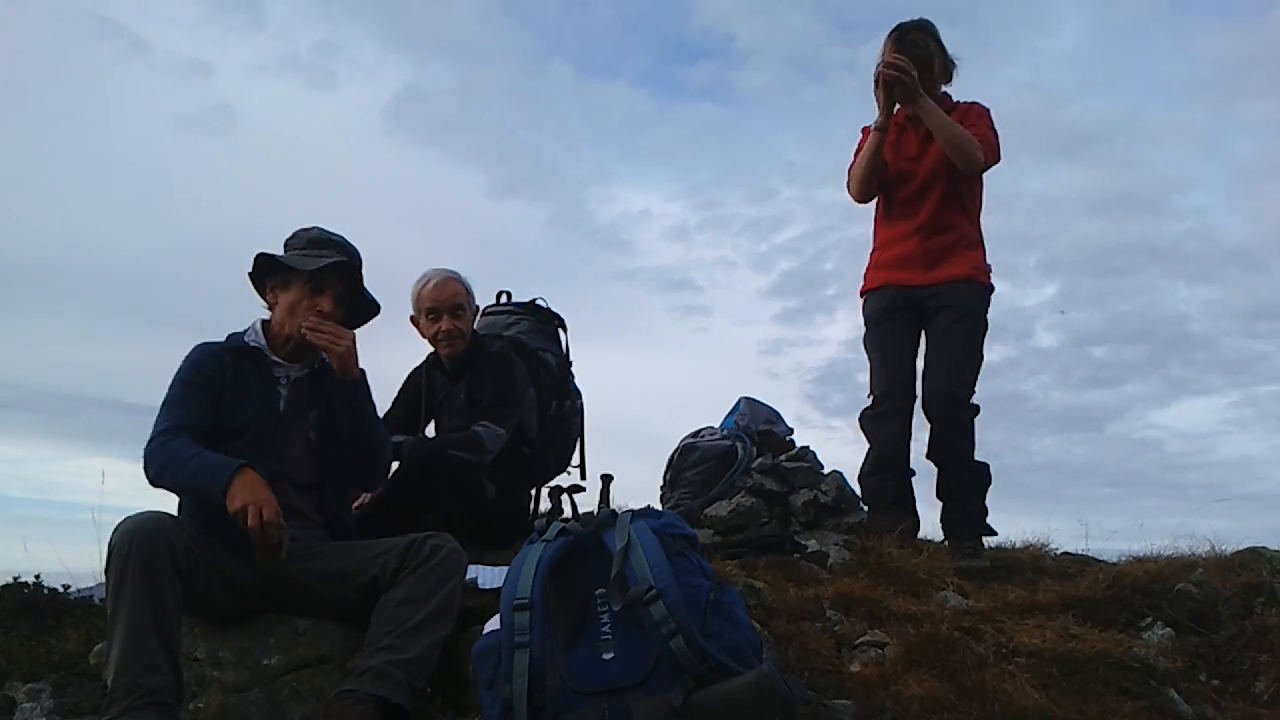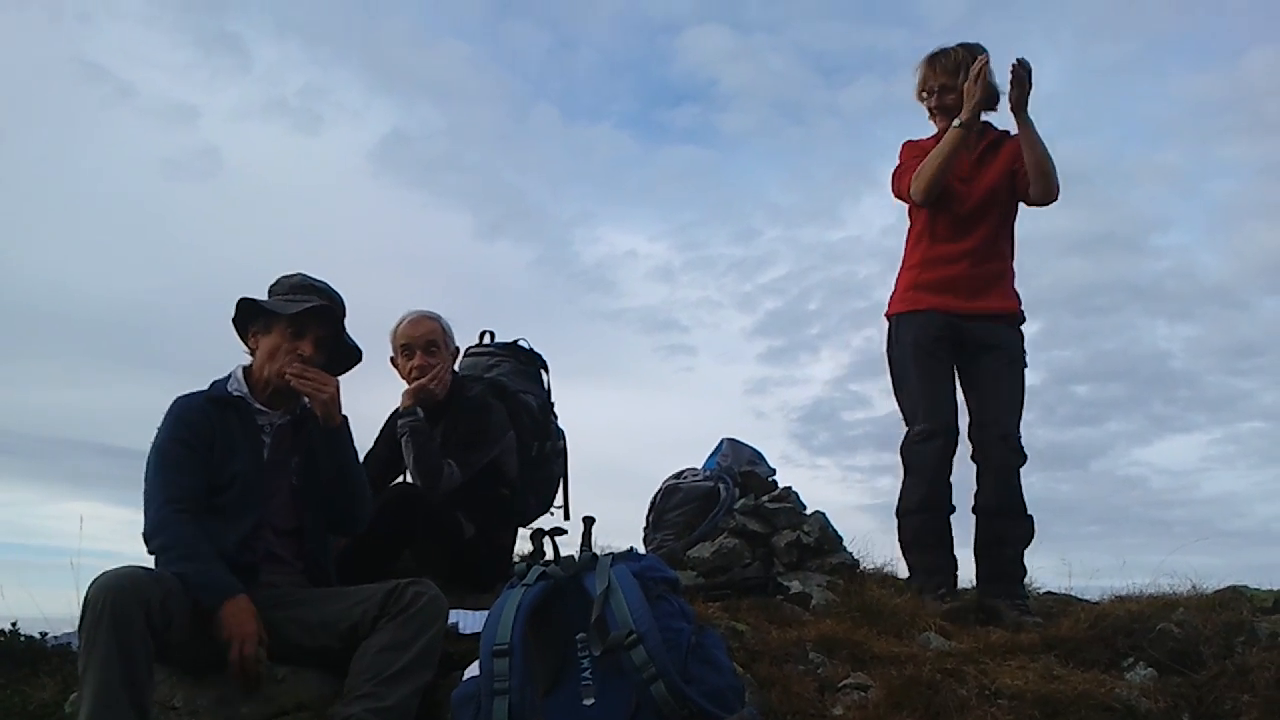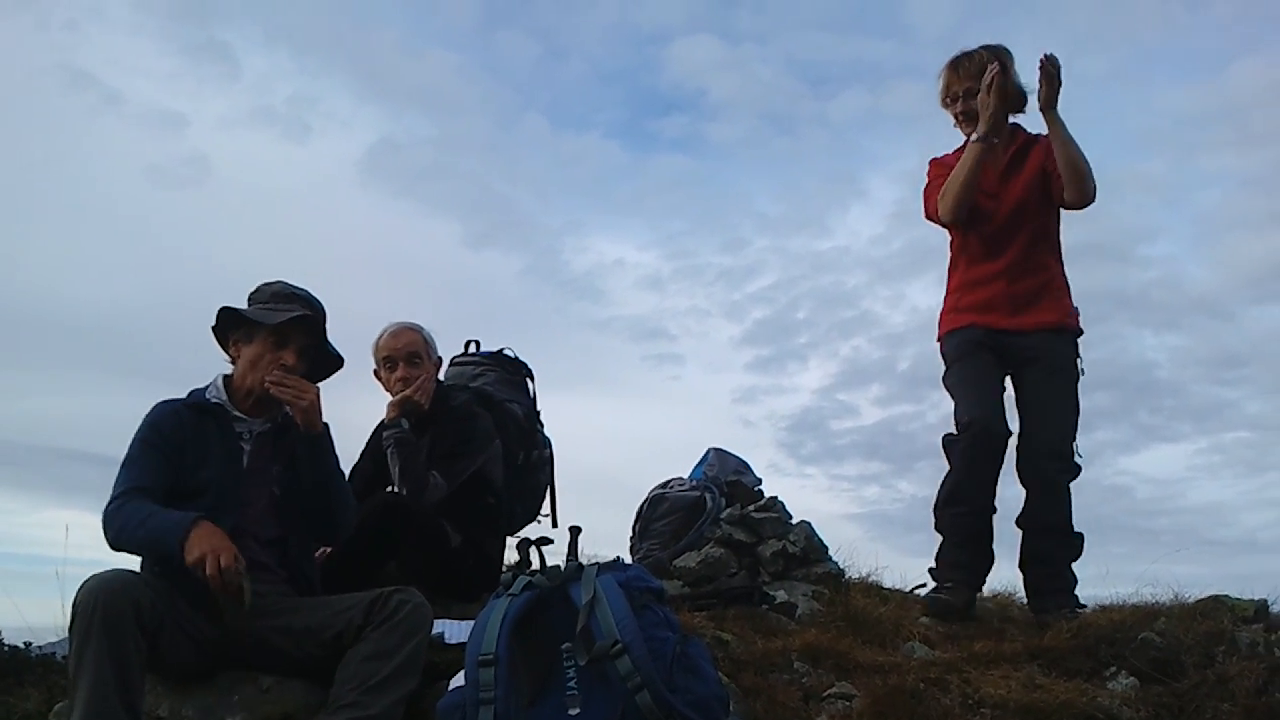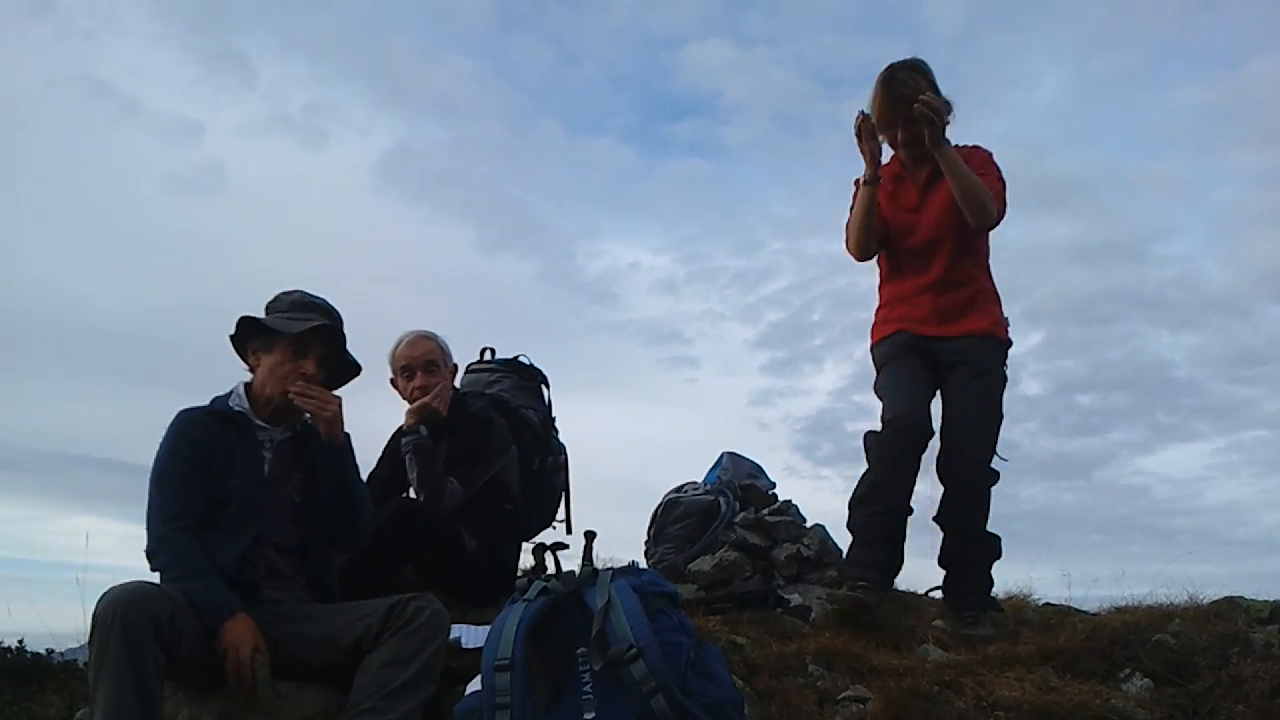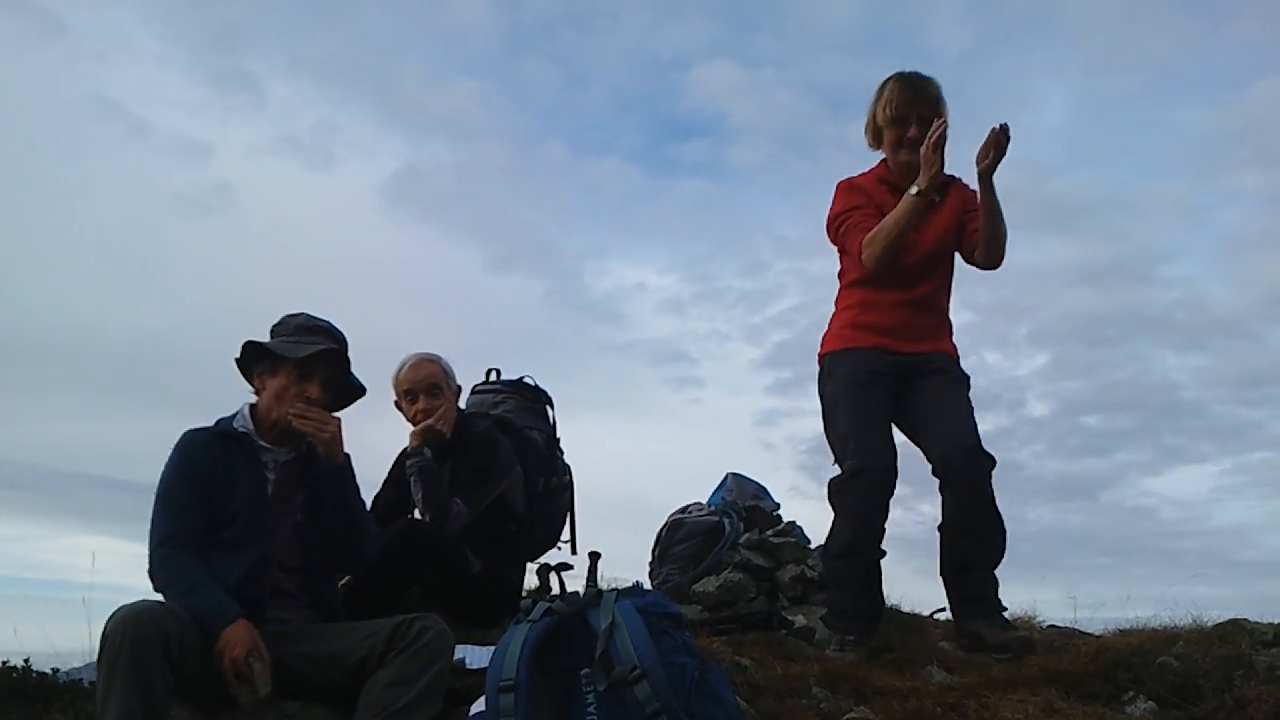
dt=1s
person 1, frame 1
left shoulder: (969, 117)
right shoulder: (877, 132)
left elbow: (973, 160)
right elbow: (859, 190)
left wrist: (921, 99)
right wrist: (884, 116)
left hip: (957, 282)
right hip: (889, 285)
left knee: (948, 399)
right knee: (889, 401)
left ankle: (964, 530)
right ankle: (889, 527)
person 1, frame 2
left shoulder: (1010, 150)
right shoulder: (918, 152)
left elbow: (1045, 192)
right elbow: (921, 191)
left wrist: (1021, 114)
right wrist: (966, 120)
left hip: (993, 316)
right hip: (920, 313)
left knee: (998, 442)
right knee: (932, 435)
left ankle: (1002, 582)
right ankle: (930, 576)
person 1, frame 3
left shoulder: (1042, 152)
right shoulder: (946, 167)
left elbow: (1080, 194)
right elbow: (951, 211)
left wrist: (1051, 113)
right wrist: (984, 131)
left hip: (1044, 327)
right hip: (971, 327)
left knee: (1047, 455)
right knee: (979, 430)
left ankle: (1052, 593)
right ankle: (958, 577)
person 1, frame 4
left shoulder: (972, 162)
right shoulder: (876, 184)
left elbow: (987, 217)
right elbow: (860, 249)
left wrist: (940, 148)
right wrist: (872, 170)
left hip: (974, 336)
right hip: (902, 335)
left knee: (967, 461)
right knee: (903, 427)
left ankle: (968, 599)
right ankle: (868, 571)
person 1, frame 5
left shoulder: (957, 196)
right shoulder: (854, 192)
left elbow: (989, 255)
right elbow: (873, 255)
left wrist: (985, 180)
right wrist: (921, 184)
left hip: (930, 357)
right hip: (856, 353)
left knee: (965, 460)
right knee: (867, 476)
left ankle: (977, 611)
right ankle: (852, 621)
person 2, frame 1
left shoulder: (336, 382)
right shoulder: (213, 363)
left elbow: (369, 475)
right elbow: (163, 453)
left wrist: (350, 377)
right wrist: (233, 475)
left hip: (314, 559)
right hip: (221, 552)
left knee: (439, 553)
right knee: (144, 534)
person 2, frame 2
left shoulder: (319, 429)
right shoulder: (195, 414)
left elbow: (351, 523)
right elbow: (166, 521)
left wrist: (333, 424)
right wrist: (226, 600)
left hip: (295, 606)
right hip: (203, 601)
left knee: (420, 600)
right knee: (120, 591)
person 2, frame 3
left shoulder: (300, 436)
right shoulder: (175, 420)
left elbow: (336, 532)
right elbow: (122, 515)
left wrist: (314, 433)
right wrist: (190, 530)
left hip: (280, 615)
right hip: (186, 608)
left knee: (405, 608)
right knee: (109, 594)
person 2, frame 4
left shoulder: (319, 444)
right shoulder: (197, 428)
left elbow: (353, 540)
right elbow: (169, 539)
left wrist: (336, 443)
right wrist: (228, 617)
left hip: (298, 622)
right hip: (209, 618)
left knee: (423, 615)
right knee: (128, 605)
person 2, frame 5
left shoulder: (322, 464)
right shoulder: (202, 449)
left elbow: (356, 560)
right elbow: (170, 557)
left wrist: (335, 463)
right wrist: (227, 623)
left hip: (304, 641)
right hip: (216, 635)
left knee: (428, 634)
right knee: (138, 624)
person 3, frame 1
left shoulder: (501, 364)
right shoulder: (426, 375)
left elbow: (483, 444)
left wrist: (395, 446)
left hip: (501, 511)
right hip: (451, 505)
left knee: (429, 460)
person 3, frame 2
left shoulder: (481, 409)
right shoulder: (406, 416)
left elbow: (432, 484)
left wrist: (411, 412)
left hip: (481, 555)
right hip: (431, 547)
left knee: (403, 499)
person 3, frame 3
left shoulder: (467, 417)
right shoulder: (393, 426)
left elbow: (419, 497)
right elbow: (352, 499)
left wrist: (397, 425)
left hip: (468, 564)
right hip: (417, 556)
left knee: (389, 507)
person 3, frame 4
left shoulder: (483, 423)
right shoulder: (409, 433)
left elbow: (438, 502)
right elbow: (370, 506)
left wrist: (416, 433)
left hip: (484, 569)
right hip: (436, 561)
left knee: (405, 514)
person 3, frame 5
left shoulder: (487, 443)
right shoulder: (415, 454)
left elbow: (443, 523)
right elbow: (375, 528)
left wrist: (420, 455)
left hip: (488, 590)
right hip: (441, 582)
left knee: (410, 534)
